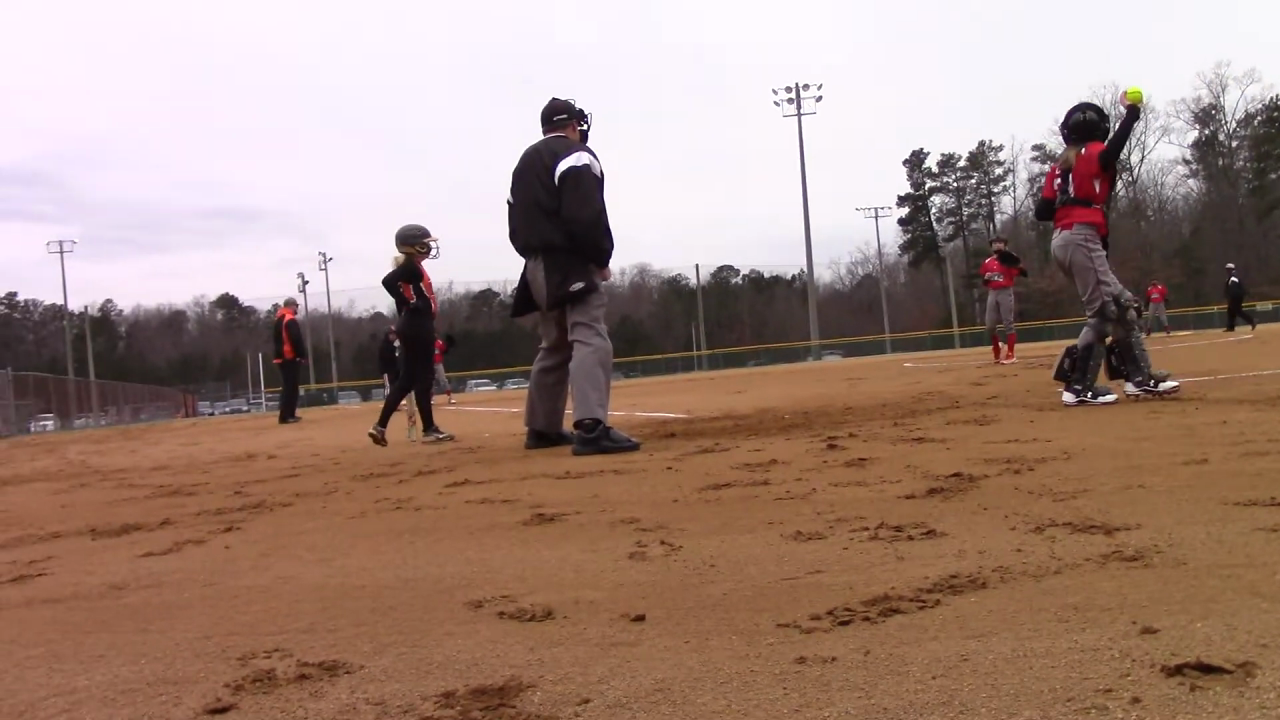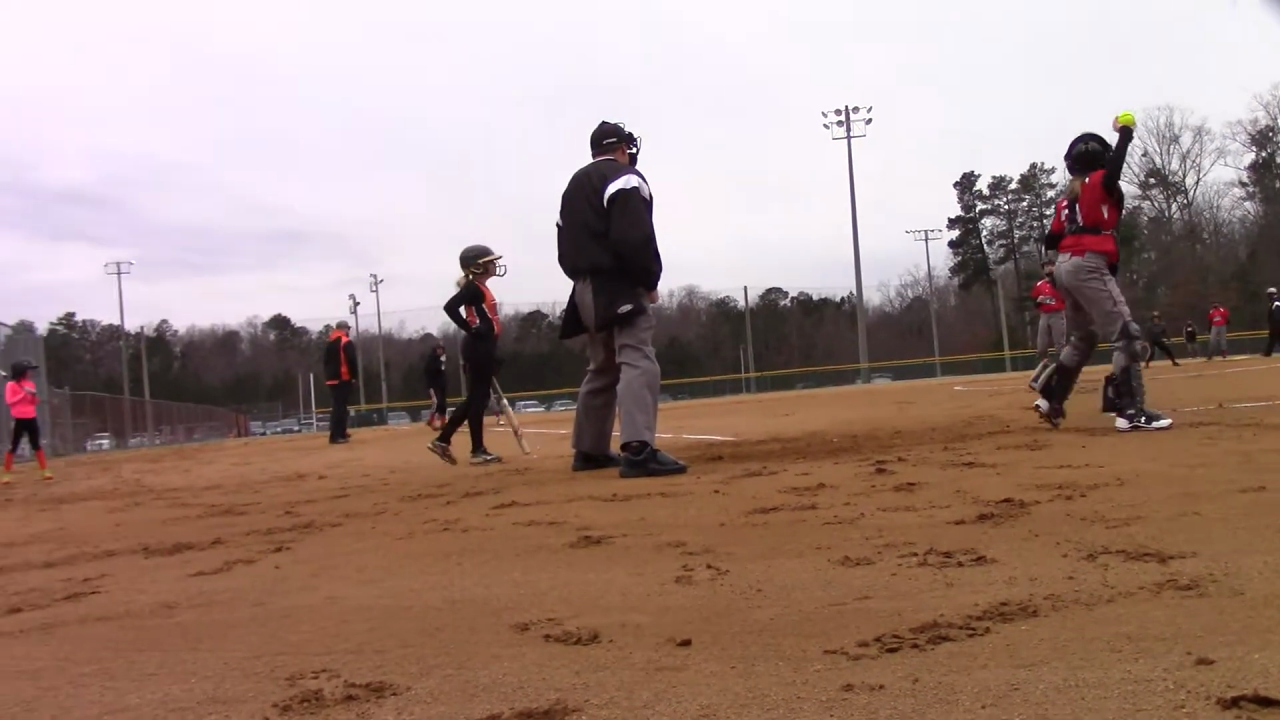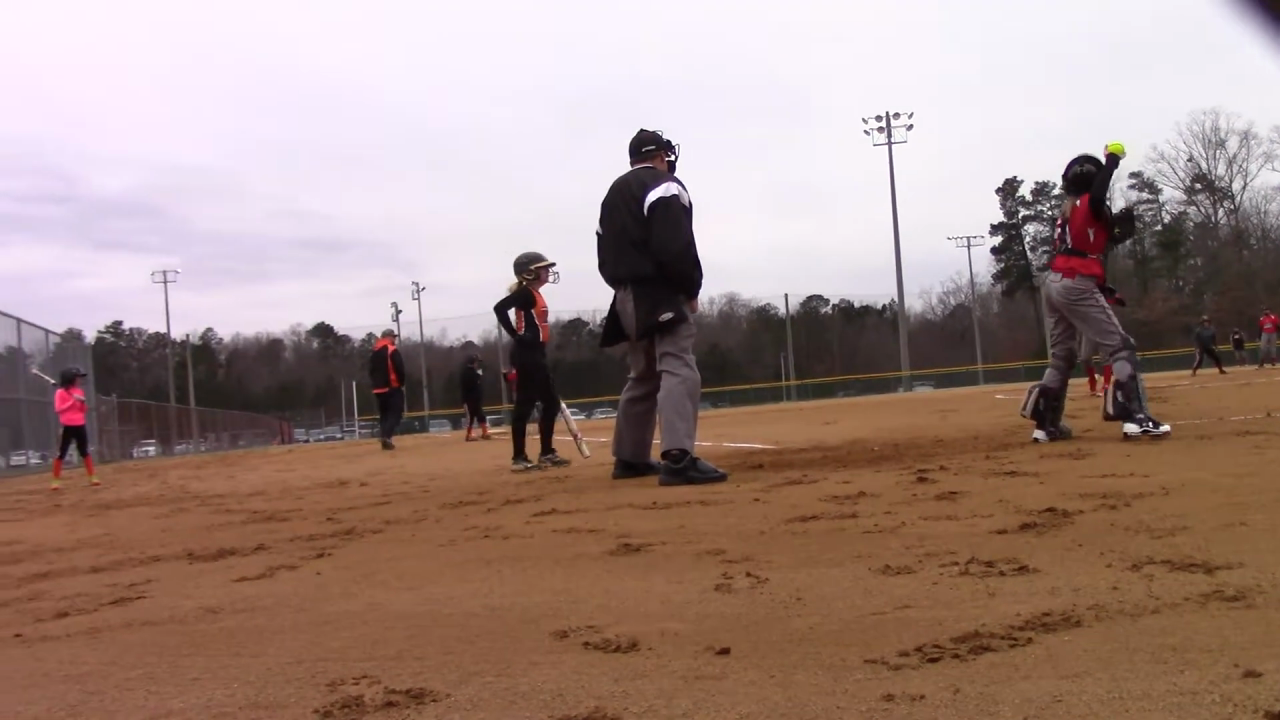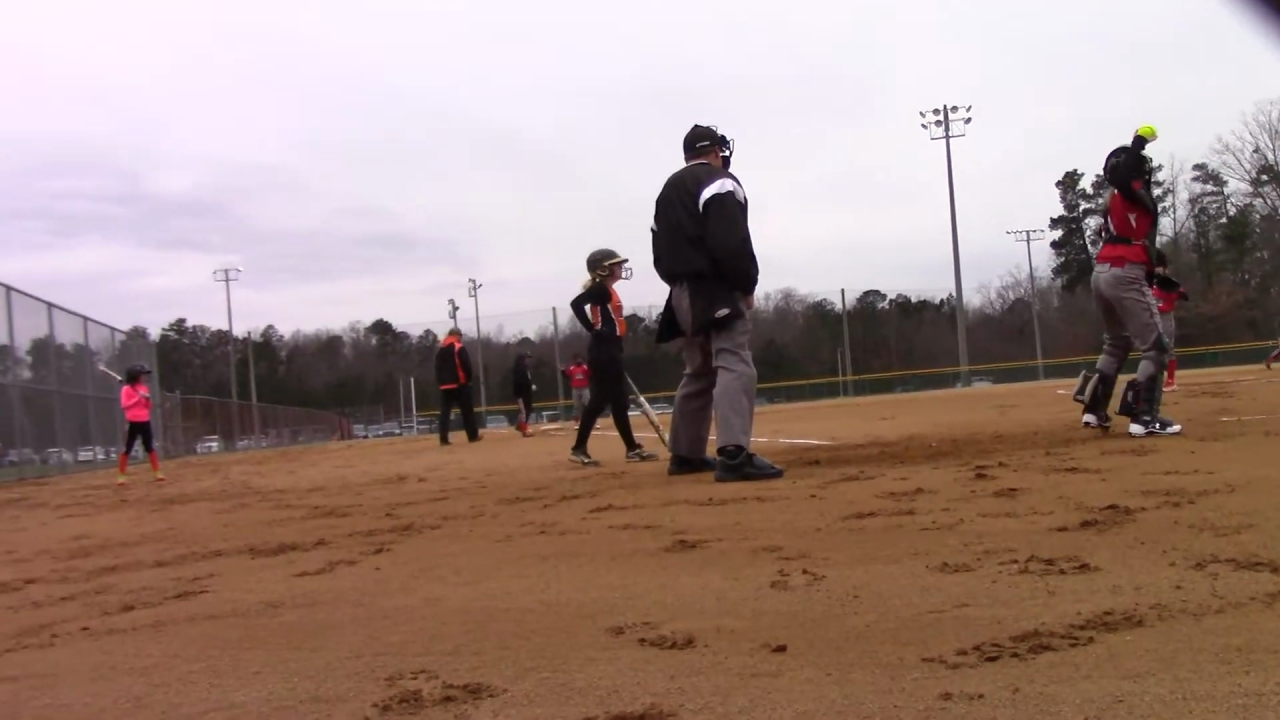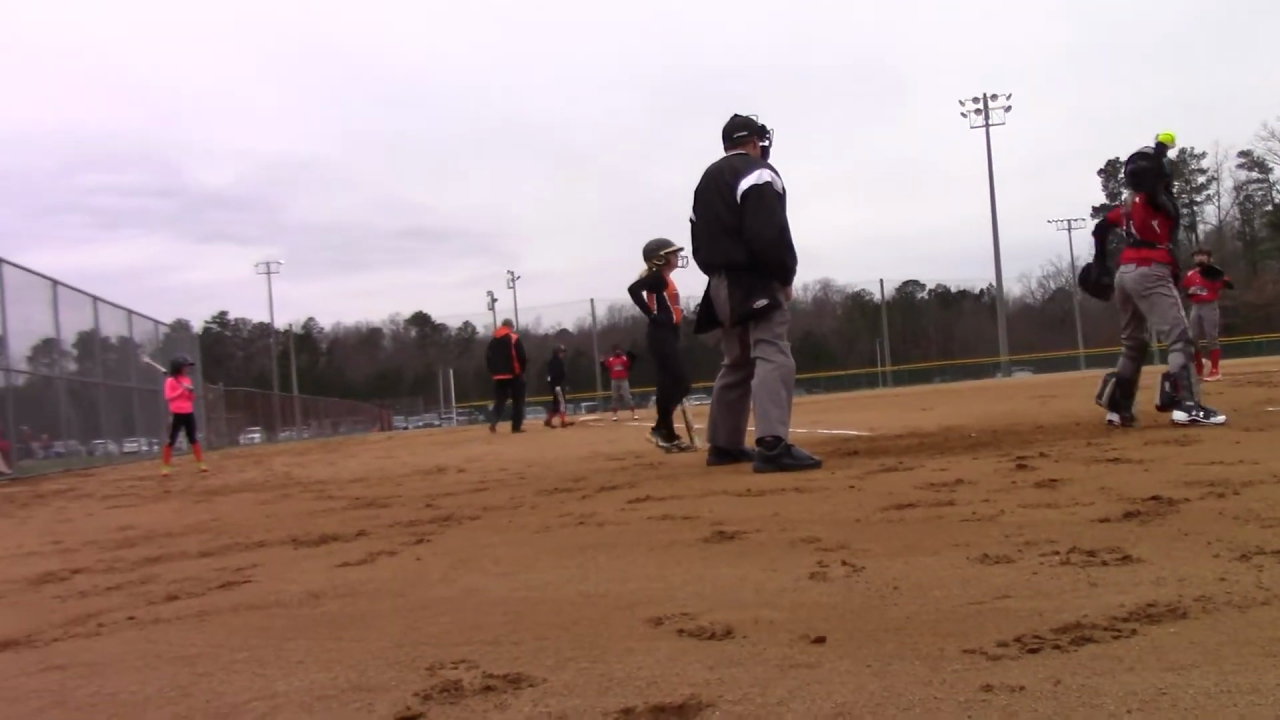
dt=0.3s
person 1, frame 1
left shoulder: (524, 163)
right shoulder: (576, 156)
left elbow: (516, 223)
right elbow: (586, 216)
left wrist: (535, 256)
right wrist: (602, 258)
left hip: (538, 267)
right hip: (570, 264)
left knee: (554, 346)
right knee: (589, 340)
left ankle: (542, 427)
right ankle: (591, 428)
person 1, frame 2
left shoulder: (574, 186)
right shoulder: (625, 179)
left elbow: (565, 245)
right elbow: (634, 239)
left wrist: (583, 278)
right wrist: (650, 280)
left hip: (586, 289)
right hip: (618, 286)
left knee: (602, 368)
right knee: (637, 362)
left ankle: (590, 449)
right ankle: (638, 451)
person 1, frame 3
left shoulder: (613, 194)
right shoulder: (665, 186)
left elbow: (605, 253)
right elbow: (675, 247)
left wrist: (624, 286)
right wrist: (691, 289)
left hip: (627, 297)
right hip: (660, 294)
left knee: (643, 376)
right knee: (678, 370)
left ankle: (630, 457)
right ankle: (678, 458)
person 1, frame 4
left shoulder: (667, 191)
right shoulder: (720, 183)
left elbow: (660, 250)
right elbow: (731, 243)
left wrist: (680, 283)
right wrist: (748, 286)
left hip: (683, 294)
right hip: (716, 291)
left knee: (698, 373)
right knee: (734, 366)
left ankle: (686, 454)
right ankle: (734, 455)
person 1, frame 5
left shoulder: (705, 181)
right shoulder: (758, 173)
left elbow: (699, 240)
right elbow: (769, 234)
left wrist: (719, 273)
right wrist: (786, 276)
left hip: (721, 285)
right hip: (754, 281)
left knee: (736, 364)
right knee: (772, 357)
left ankle: (724, 444)
right ankle: (772, 445)
person 2, frame 1
left shoulder: (1059, 165)
right shoulder: (1096, 154)
left elbow: (1042, 211)
right elbow: (1113, 149)
right wrist: (1131, 112)
left hip: (1062, 241)
right hip: (1083, 239)
left knee: (1121, 304)
right knee: (1102, 313)
left ankle: (1138, 377)
right ankle: (1078, 387)
person 2, frame 2
left shoulder: (1067, 197)
right shoulder: (1101, 183)
left elbow: (1051, 241)
right elbow: (1114, 170)
right wrist: (1125, 133)
left hip: (1064, 266)
right hip: (1089, 267)
left knee: (1084, 337)
right knee: (1126, 335)
left ankle: (1050, 398)
right ankle: (1131, 412)
person 2, frame 3
left shoulder: (1066, 212)
right shoulder: (1091, 206)
right elbow: (1097, 196)
left wrist: (1111, 235)
right wrist: (1111, 160)
left hip: (1053, 284)
right hip: (1078, 287)
left knee: (1062, 356)
right knee: (1120, 347)
left ankle: (1046, 424)
right ankle: (1135, 416)
person 2, frame 4
left shoulder: (1116, 199)
right shoulder: (1133, 193)
right elbow: (1120, 179)
right wrist: (1138, 145)
left hip: (1101, 274)
right hip: (1125, 275)
left knee: (1116, 345)
right knee: (1154, 346)
left ankle: (1094, 410)
right ankle: (1144, 416)
person 2, frame 5
left shoulder: (1130, 203)
right shoulder: (1155, 200)
left elbow: (1101, 229)
right elbow: (1150, 189)
left wrist: (1099, 266)
right wrist: (1159, 150)
left hip: (1124, 275)
right hip: (1150, 275)
left knee: (1133, 344)
right knee: (1178, 340)
left ankle: (1118, 408)
right ankle: (1186, 405)
person 3, frame 1
left shoulder: (412, 268)
right shoulder: (412, 267)
left elbow: (397, 290)
right elbow: (387, 281)
right wrist: (408, 304)
left hip: (412, 326)
right hip: (418, 326)
left knee: (407, 379)
right knee: (423, 378)
left ankle: (380, 425)
right ankle: (429, 429)
person 3, frame 2
left shoulder: (482, 288)
right shoulder: (472, 288)
right elbow: (449, 307)
right wrist: (469, 329)
left hip: (483, 348)
right hip: (478, 347)
left knee: (475, 398)
right knee: (478, 399)
left ankle: (442, 440)
right ankle: (477, 450)
person 3, frame 3
left shoulder: (536, 295)
right shoulder: (525, 294)
right elbow: (500, 308)
right wrist: (516, 335)
left hip: (535, 354)
right hip: (526, 354)
left knee: (551, 403)
right knee: (524, 404)
left ankle: (547, 452)
right ankle: (519, 457)
person 3, frame 4
left shoulder: (609, 291)
right shoulder: (601, 289)
right elbow: (576, 303)
right wrist: (593, 329)
left hip: (611, 350)
right hip: (604, 349)
left knee: (619, 400)
right knee: (600, 400)
left ankle: (632, 448)
right ankle: (579, 448)
person 3, frame 5
left shoulder: (665, 280)
right shoulder: (657, 277)
right elbow: (633, 289)
right wrist: (651, 315)
left hip: (667, 337)
right hip: (661, 336)
left knee: (668, 386)
right knee: (680, 383)
left ankle: (669, 437)
right ankle: (660, 429)
